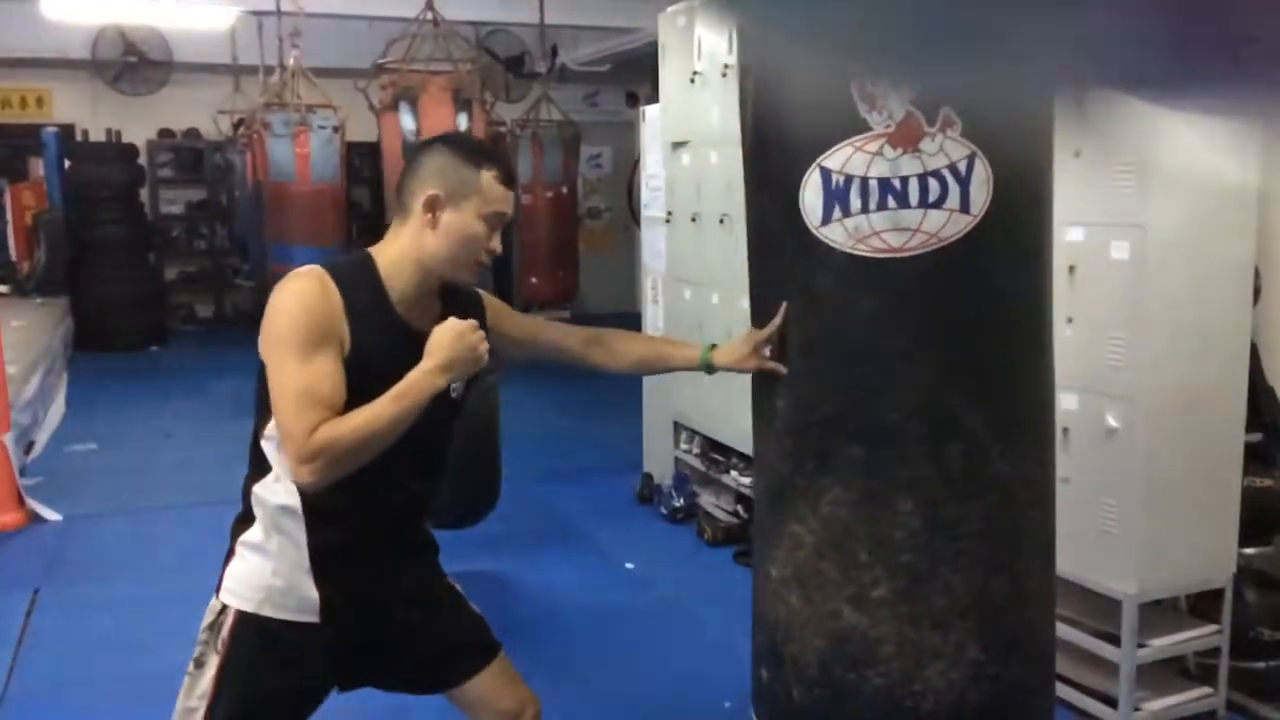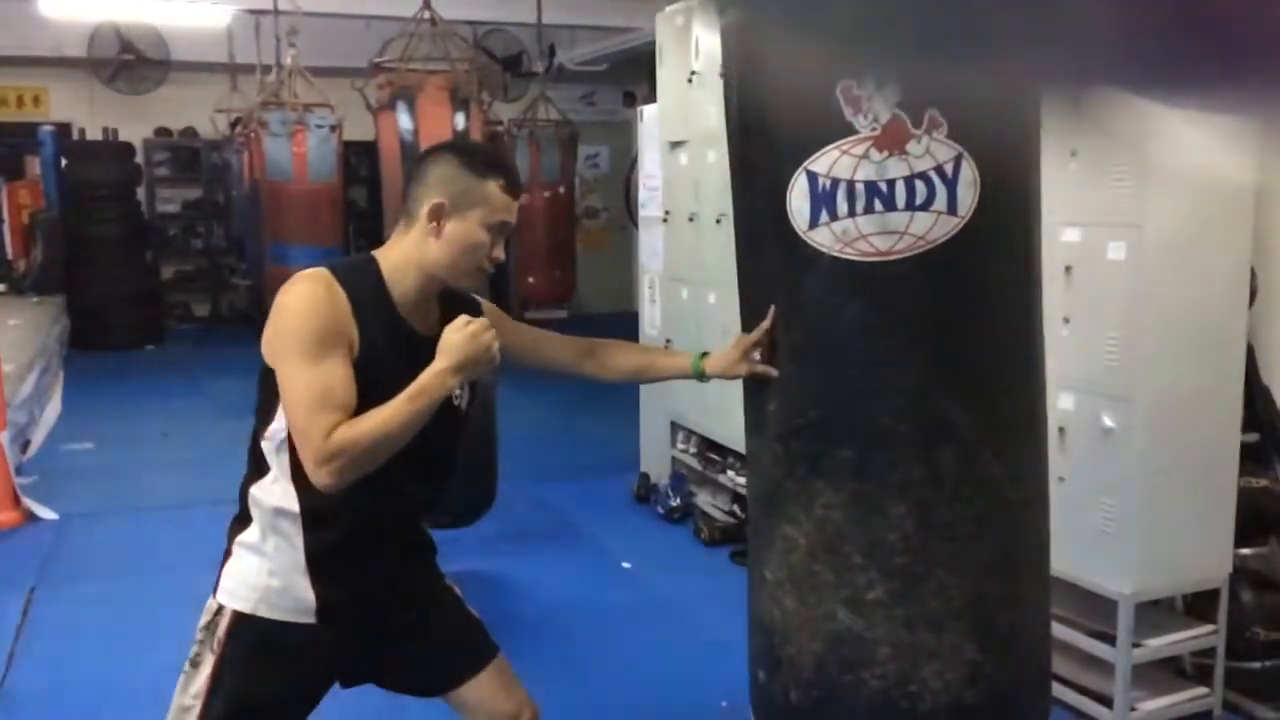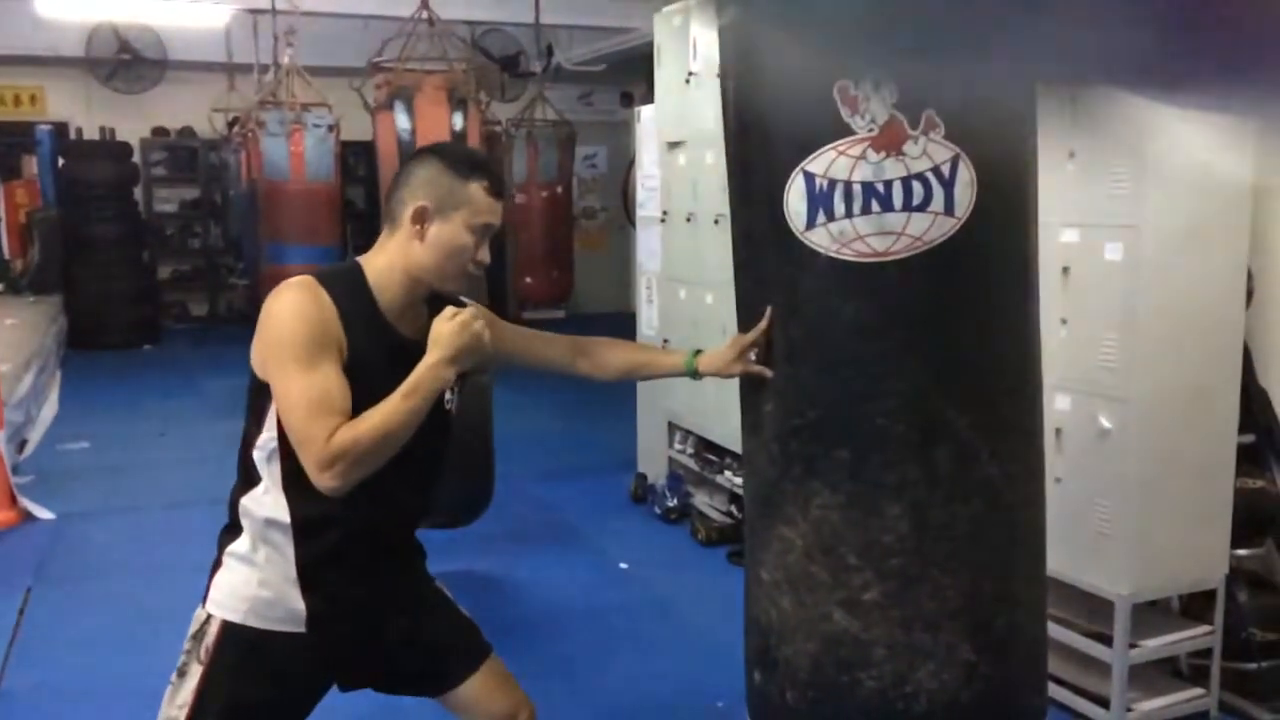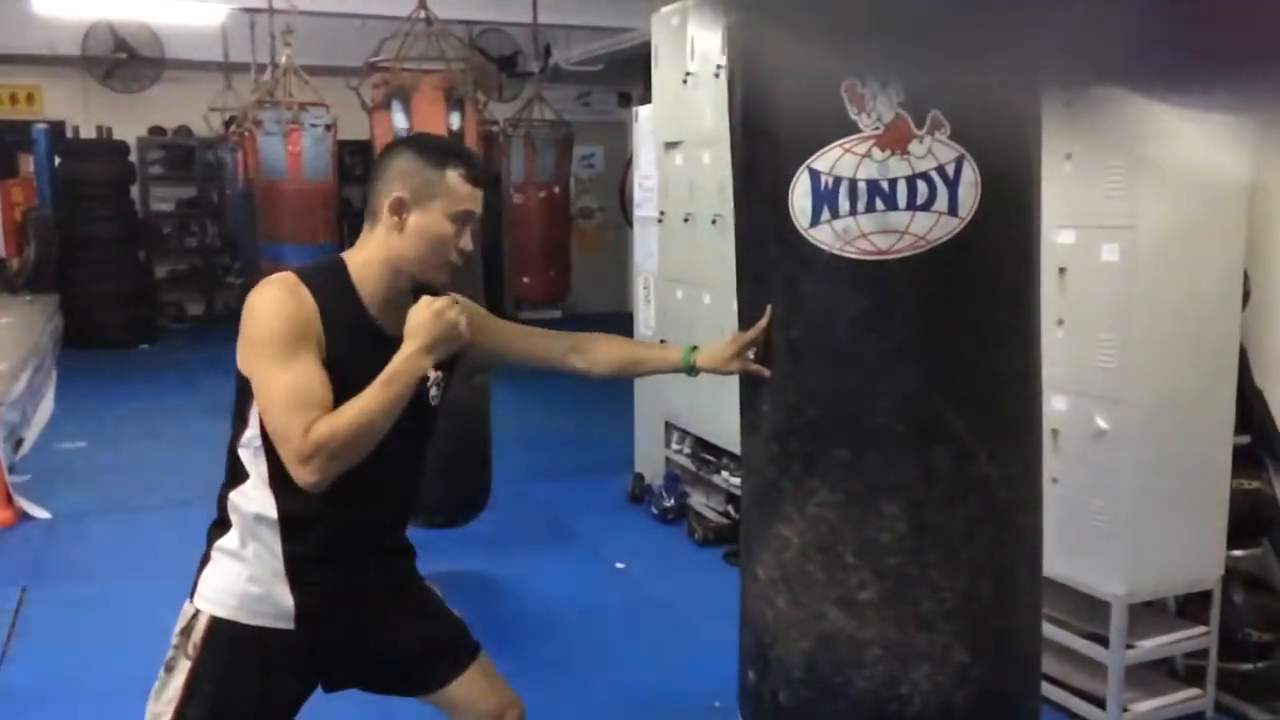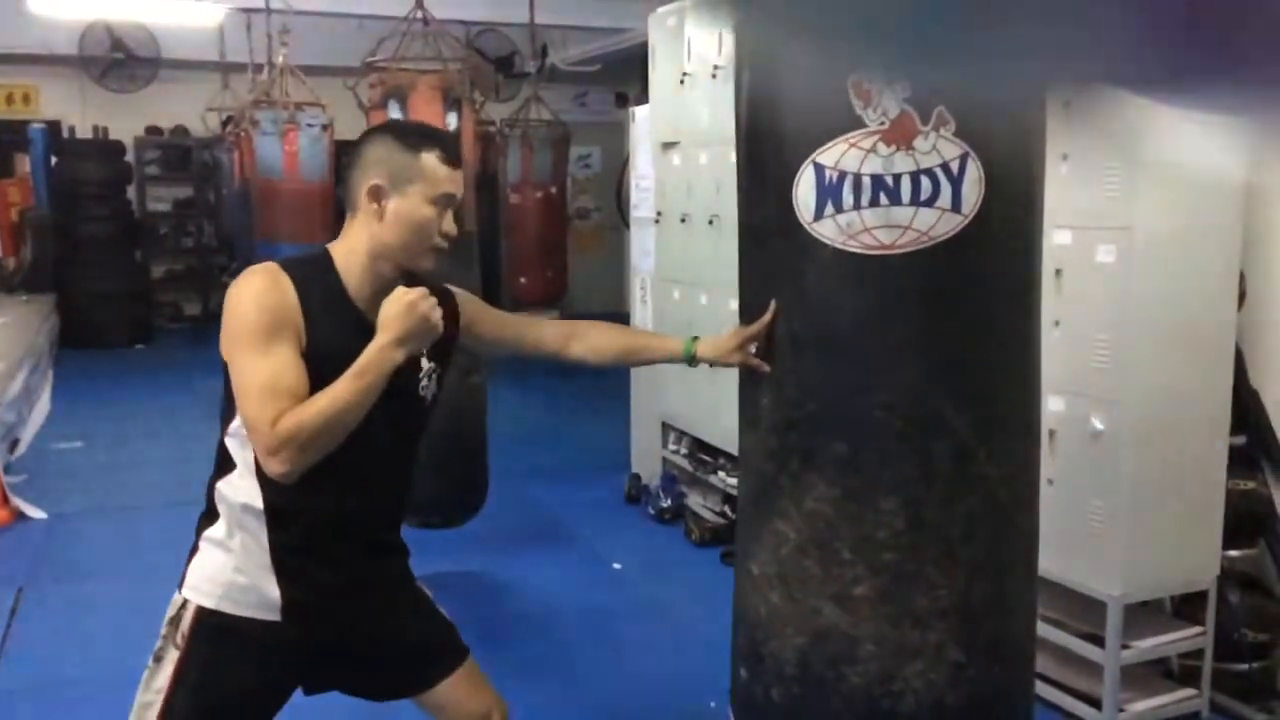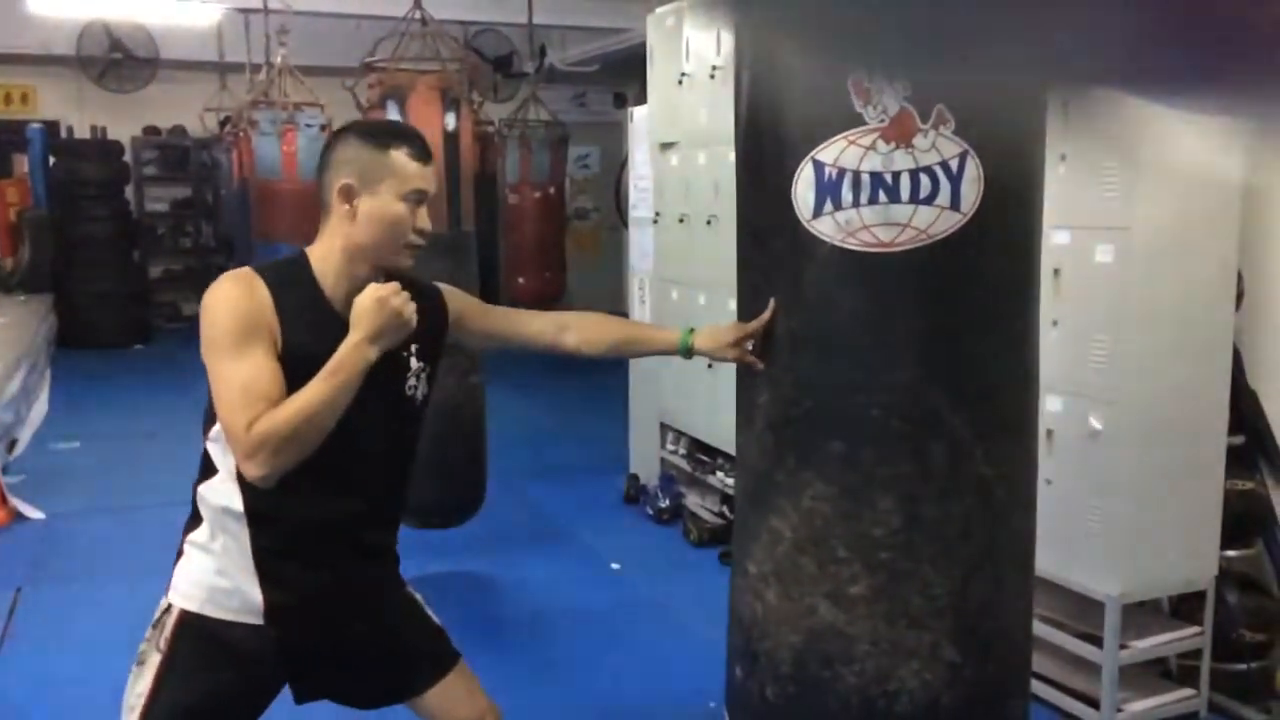
dt=0.3s
person 1, frame 1
left shoulder: (467, 311)
right shoulder: (312, 297)
left elbow: (592, 346)
right elbow: (312, 461)
left wrist: (714, 355)
right wrist: (434, 372)
left hip: (400, 568)
right hip: (285, 589)
person 1, frame 2
left shoulder: (466, 314)
right shoulder: (318, 299)
left elbow: (585, 355)
right elbow: (328, 464)
left wrist: (705, 363)
right wrist: (448, 371)
left hip: (397, 568)
right hip: (283, 588)
person 1, frame 3
left shoulder: (450, 317)
right shoulder: (305, 308)
left elbow: (577, 354)
right elbow: (333, 467)
left wrist: (699, 361)
right wrist: (440, 365)
left hip: (389, 576)
right hip: (274, 596)
person 1, frame 4
left shoulder: (445, 315)
right shoulder: (286, 304)
left elbow: (573, 351)
right elbow: (312, 462)
left wrist: (695, 358)
right wrist: (416, 355)
left hip: (378, 574)
right hip: (262, 593)
person 1, frame 5
left shoulder: (440, 307)
right shoulder: (268, 293)
left elbow: (572, 339)
right elbow: (282, 452)
left wrist: (697, 349)
right wrist: (390, 346)
left hip: (370, 574)
right hip: (249, 589)
person 1, frame 6
left shoulder: (429, 307)
right shoulder: (244, 298)
left elbow: (566, 330)
right elbow: (262, 457)
left wrist: (694, 341)
right wrist: (364, 343)
left hip: (360, 582)
right hip: (235, 594)
